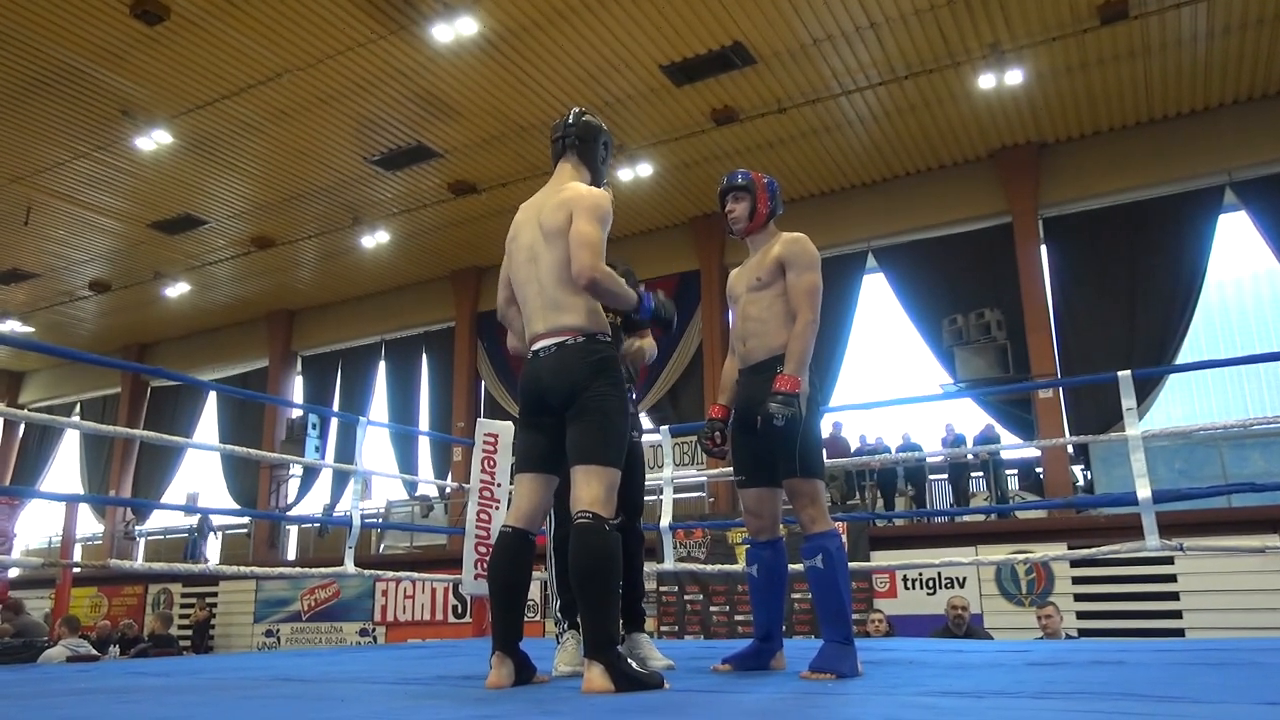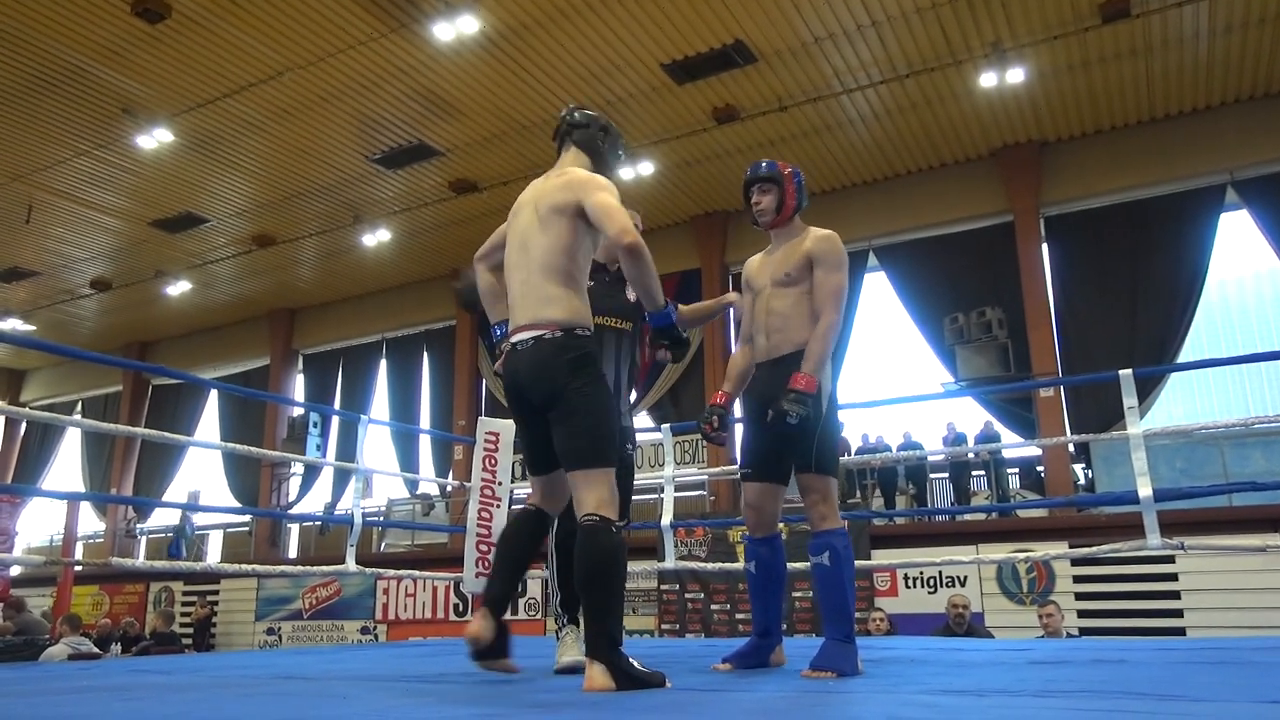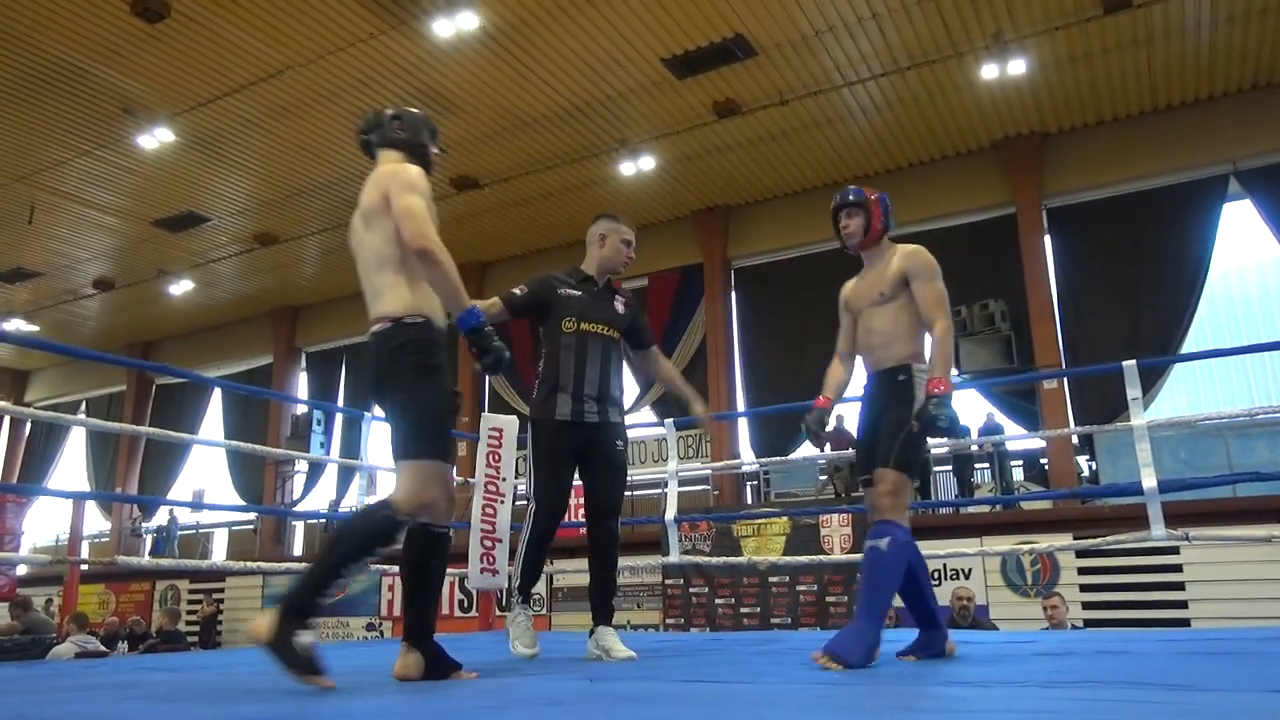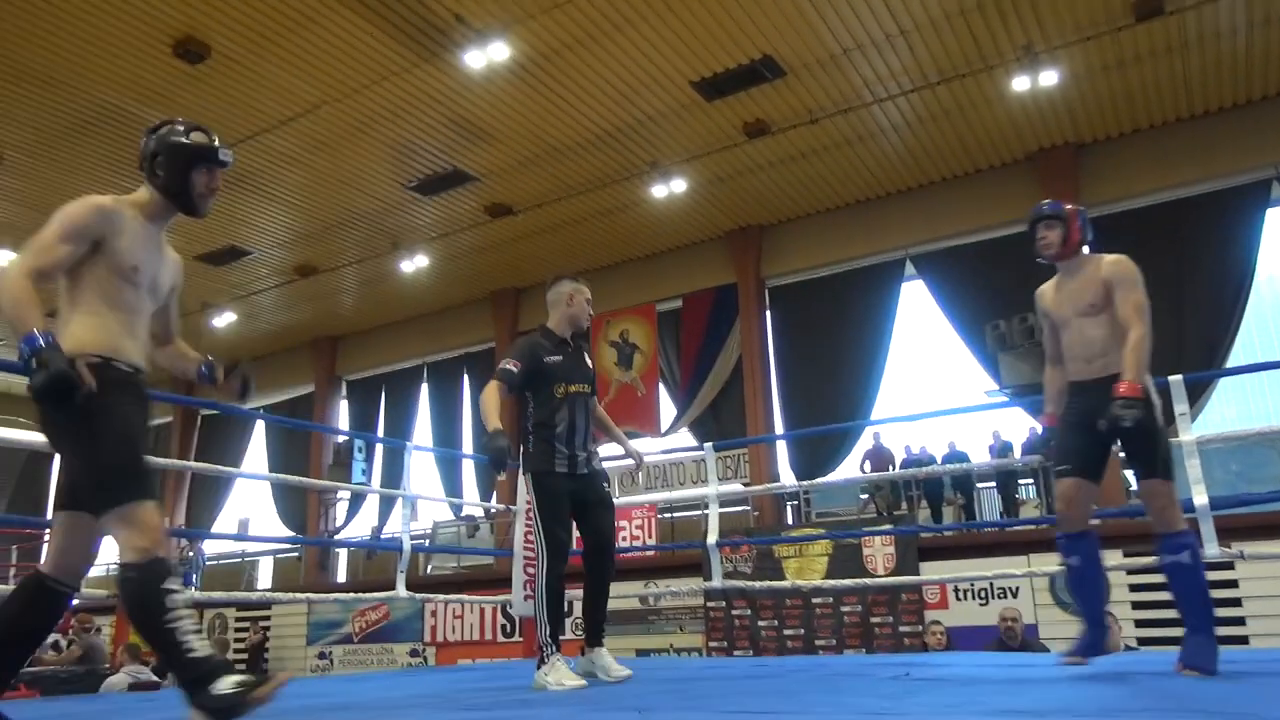
dt=0.7s
person 1, frame 1
left shoulder: (521, 216)
right shoulder: (588, 198)
left elbow: (506, 311)
right elbow: (589, 272)
right wrist: (647, 306)
left hip: (538, 369)
right hip: (586, 361)
left knee: (522, 514)
right knee: (593, 507)
left ankle: (504, 658)
right ankle: (601, 662)
person 1, frame 2
left shoulder: (528, 197)
right shoulder: (586, 182)
left elbow: (484, 263)
right elbow: (627, 241)
left wrist: (503, 332)
right wrist: (662, 317)
left hip: (520, 360)
right hip: (565, 354)
left knee: (546, 498)
right knee: (598, 503)
left ankle: (488, 619)
right ankle: (605, 660)
person 1, frame 3
left shoulder: (369, 207)
right shoulder: (400, 175)
right elbow: (423, 244)
right wrist: (474, 321)
left hip: (396, 350)
right hip: (415, 344)
left knee: (435, 503)
right knee: (412, 501)
left ankle: (419, 648)
right ankle: (287, 617)
person 1, frame 4
left shoulder: (166, 262)
right shoulder: (100, 214)
left wrist: (211, 370)
left hip: (116, 397)
right hip: (88, 390)
left knee: (65, 566)
right knee: (146, 542)
person 2, frame 1
left shoulder: (794, 246)
right shoulder: (735, 277)
left elbow: (807, 319)
left wrist: (789, 383)
right wrist: (720, 411)
left hip: (784, 384)
right hip: (748, 393)
left knee: (809, 508)
right knee: (758, 522)
left ankle: (839, 645)
right ankle: (767, 644)
person 2, frame 2
left shoulder: (822, 243)
right shoulder: (753, 267)
left elbow: (830, 319)
left wrist: (804, 383)
right wrist: (723, 399)
left hip: (806, 381)
right hip: (764, 387)
left knee: (819, 504)
right knee: (757, 514)
left ankle: (841, 644)
right ankle: (766, 640)
person 2, frame 3
left shoulder: (913, 259)
right shoulder: (851, 289)
left elbow: (941, 327)
right elbow: (843, 358)
left wrist: (939, 391)
right wrist: (824, 406)
left hip: (909, 386)
right hip: (875, 394)
left knee: (888, 499)
right knee: (882, 513)
left ankle: (865, 631)
right ankle: (931, 632)
person 2, frame 4
left shoulder: (1116, 269)
right shoulder: (1046, 297)
left elbow: (1138, 332)
left wrist: (1129, 391)
right wrist: (1050, 421)
left hip: (1128, 394)
right hip: (1079, 404)
left knee: (1163, 509)
right knee: (1069, 509)
left ankle: (1199, 635)
right ankle: (1095, 628)
person 3, frame 1
left shoulder: (623, 277)
left elbow: (647, 340)
left wrist: (646, 349)
left knee: (628, 524)
right knee: (567, 524)
left ankle: (635, 632)
right ankle: (569, 633)
person 3, frame 2
left shoulder: (634, 288)
left elbow: (681, 316)
left wrist: (729, 299)
left hip: (615, 425)
left knee: (613, 525)
right knee: (568, 521)
right ankle: (569, 628)
person 3, frame 3
left shoulder: (626, 304)
right shoulder: (553, 287)
left elbow: (654, 360)
right elbow: (494, 308)
left wrist: (694, 403)
left hip: (606, 426)
right hip: (555, 424)
left knee: (606, 525)
right knee: (545, 516)
left ankle: (602, 628)
right ankle: (521, 605)
person 3, frame 4
left shoulder: (582, 354)
right shoulder: (531, 348)
right elbow: (492, 391)
left wrist: (624, 443)
right wrist: (496, 433)
left hip: (587, 469)
right hip: (548, 470)
left knee: (602, 552)
right knee: (554, 559)
left ankle: (594, 649)
right ankle: (548, 659)
